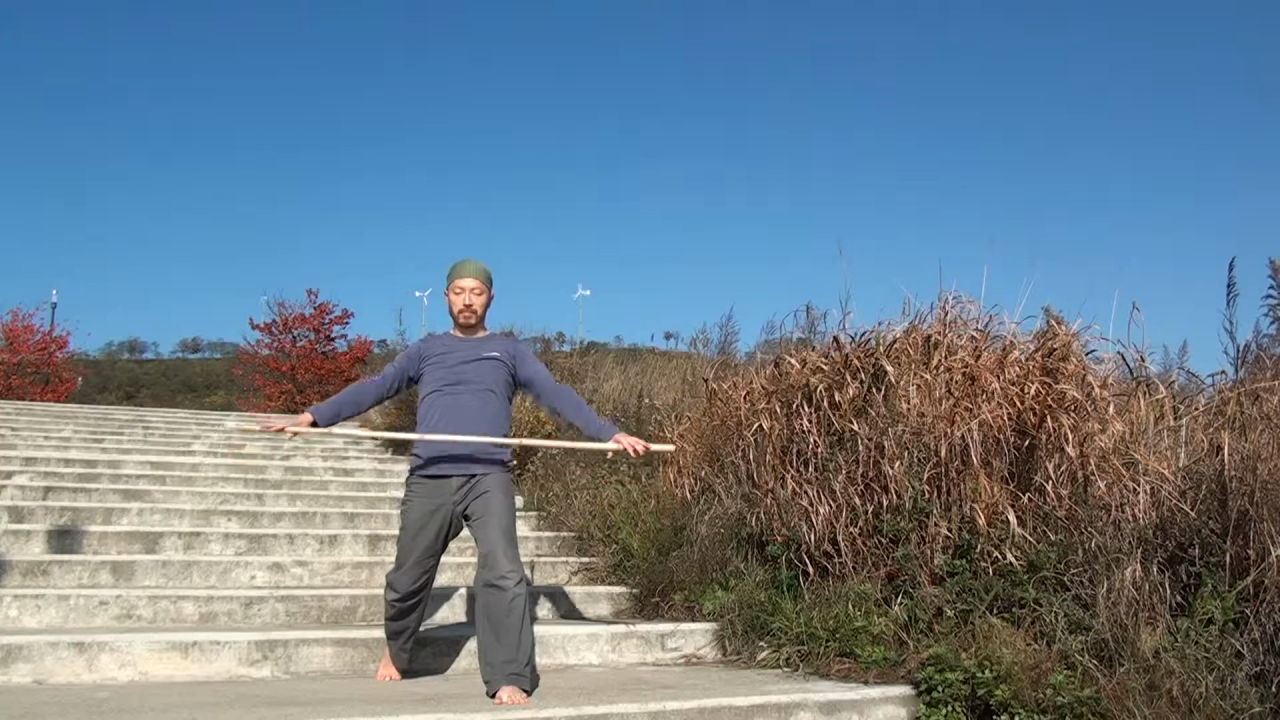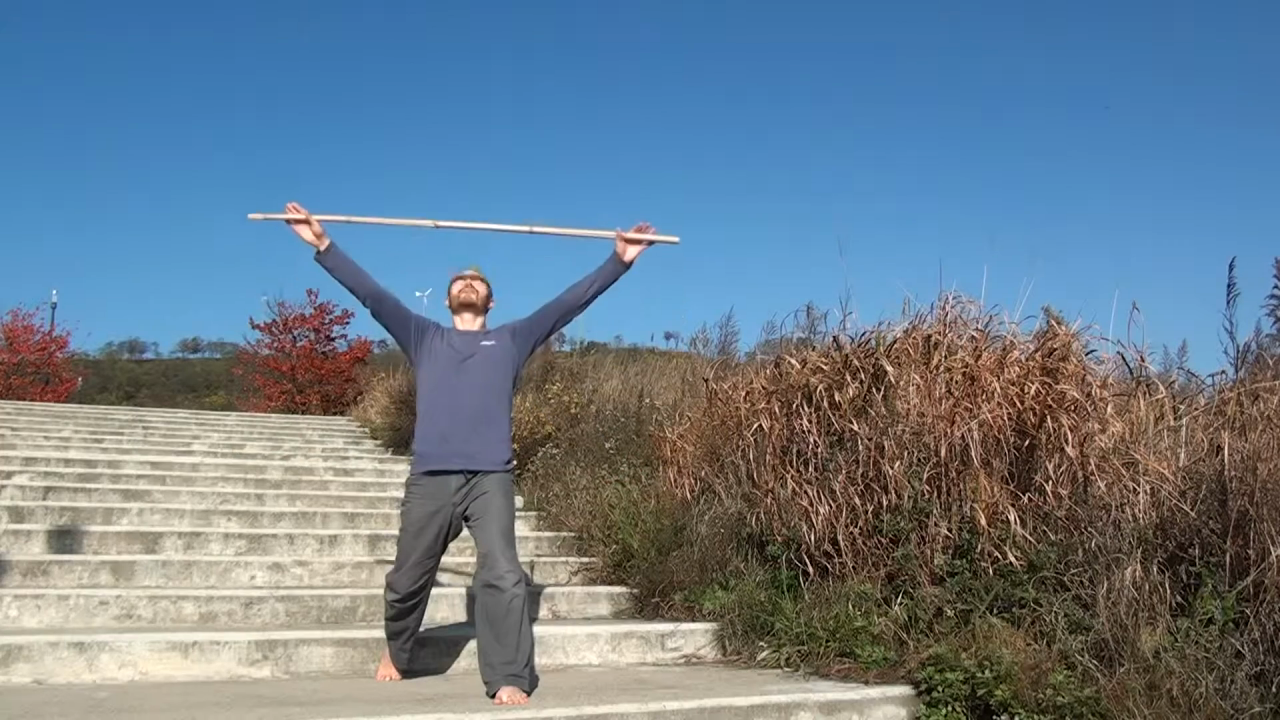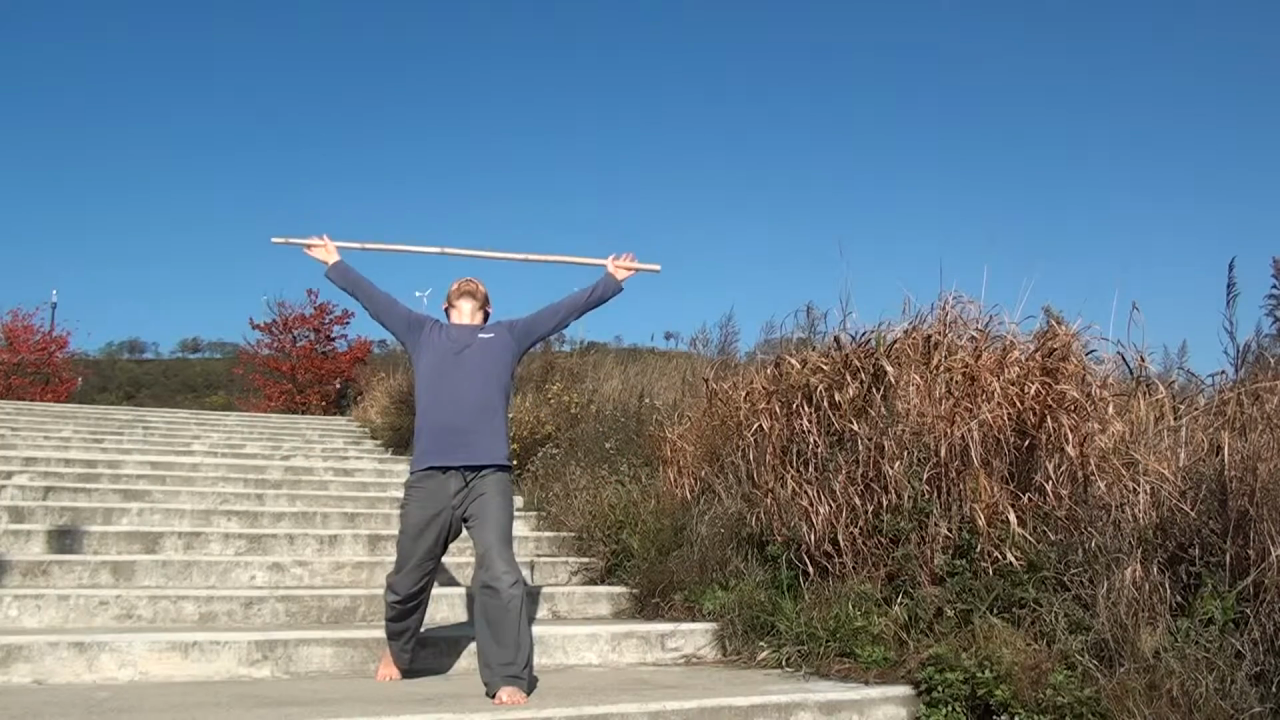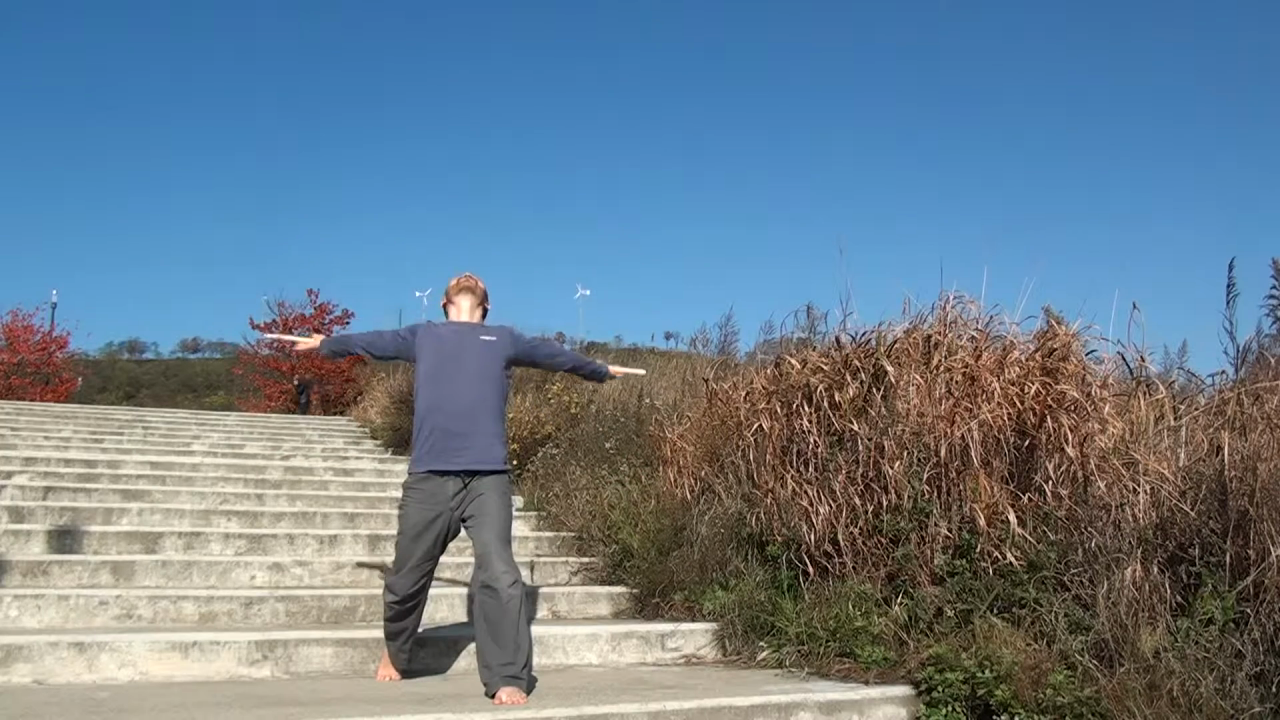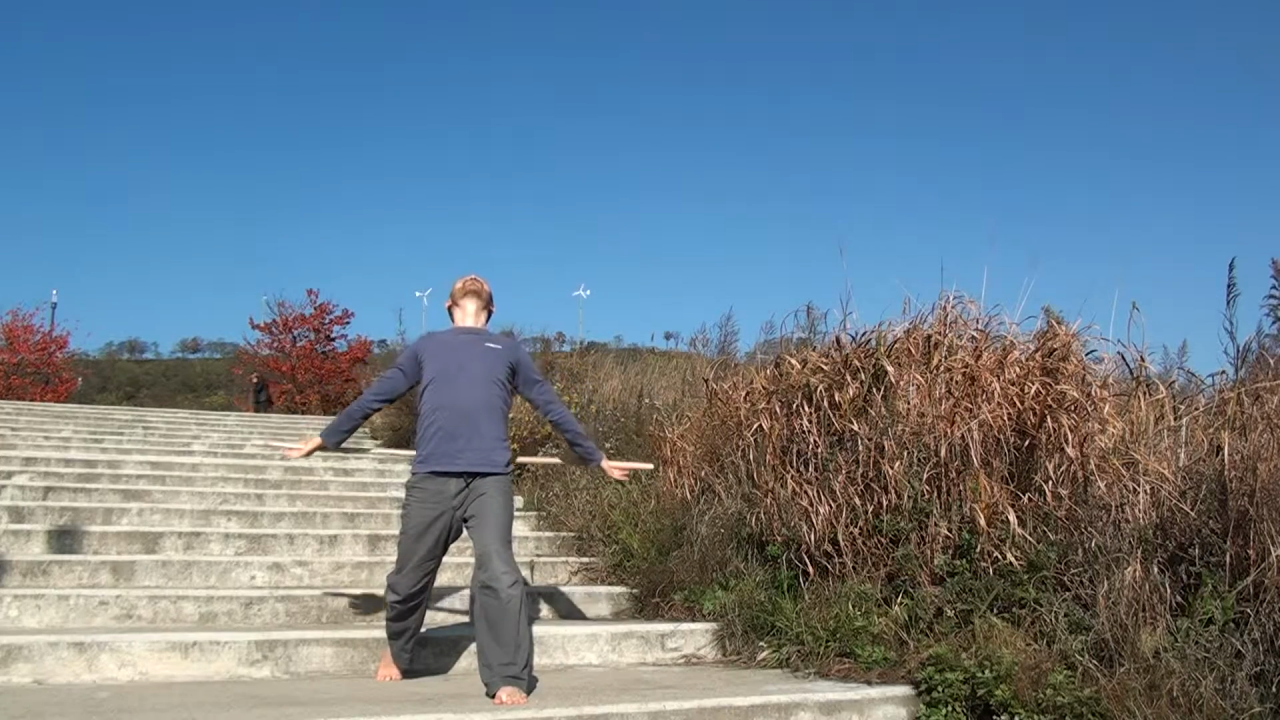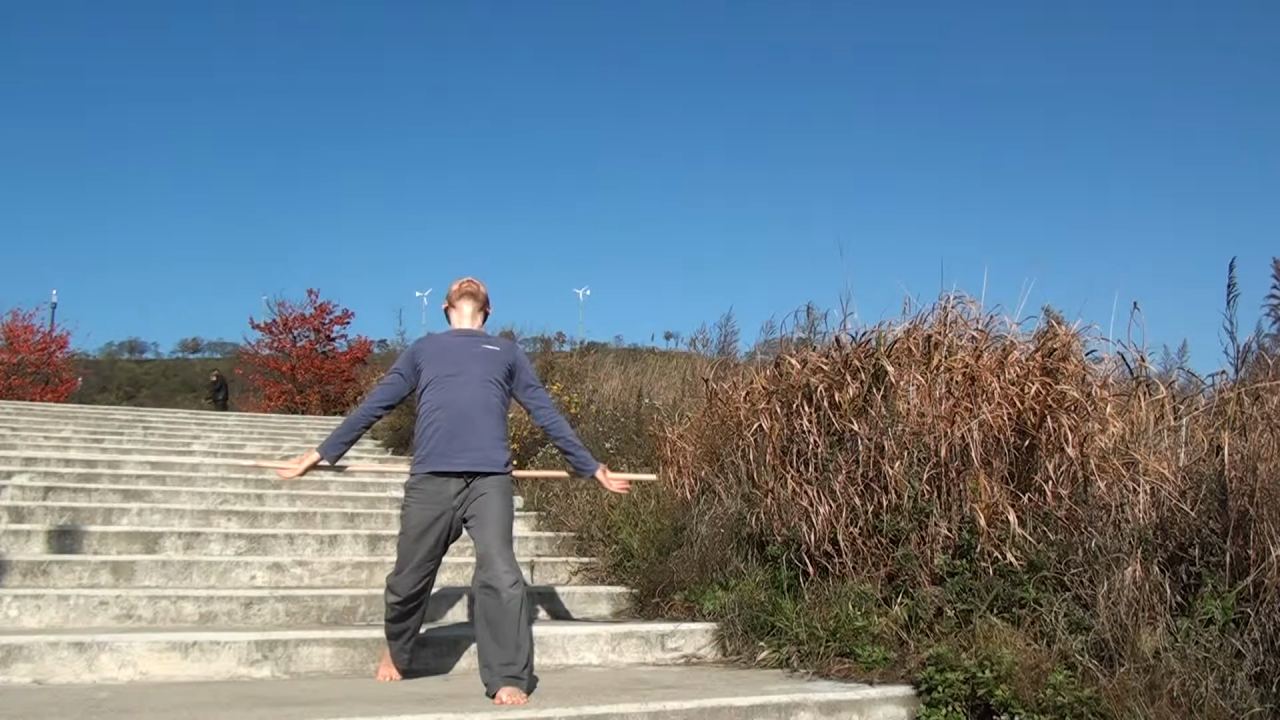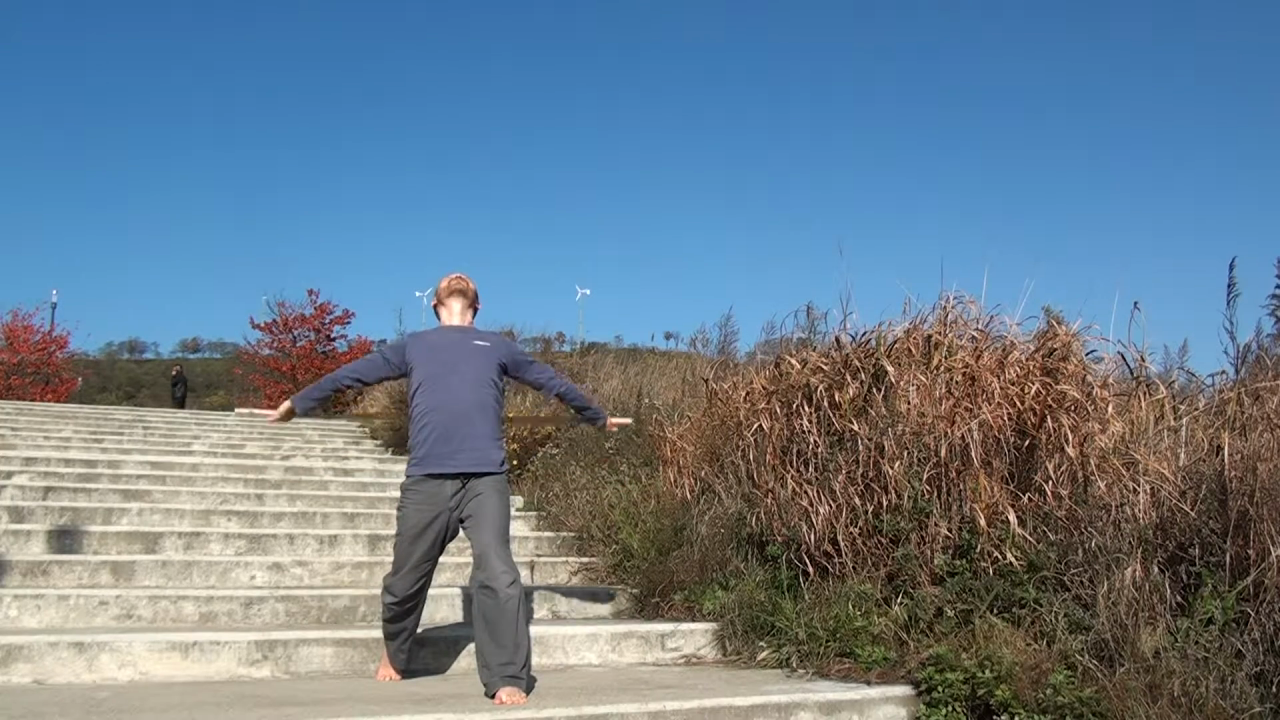
dt=0.7s
person 1, frame 1
left shoulder: (510, 350)
right shoulder: (425, 349)
left elbow: (555, 392)
right elbow: (376, 386)
left wrist: (612, 432)
right wrist: (314, 414)
left hip: (490, 477)
right hip: (428, 479)
left knee: (503, 574)
right knee: (407, 578)
left ankle: (509, 679)
right ankle: (396, 653)
person 1, frame 2
left shoulder: (511, 340)
right shoulder: (423, 337)
left elbow: (572, 301)
right elbow: (371, 293)
left wrist: (619, 260)
right wrist: (322, 244)
left hip: (491, 478)
right hip: (430, 479)
left knee: (502, 576)
right knee: (408, 578)
left ankle: (510, 680)
right ankle: (396, 654)
person 1, frame 3
left shoulder: (508, 335)
right shoulder: (423, 332)
left elbow: (567, 308)
right elbow: (370, 296)
left wrist: (611, 279)
right wrist: (333, 262)
left hip: (489, 475)
right hip: (430, 476)
left knee: (500, 575)
right knee: (409, 578)
left ankle: (510, 679)
right ankle: (396, 654)
person 1, frame 4
left shoulder: (504, 340)
right shoulder: (422, 335)
left elbow: (560, 356)
right elbow: (367, 342)
left wrist: (601, 371)
right wrist: (324, 344)
left hip: (488, 477)
right hip: (428, 477)
left knee: (498, 575)
right knee: (406, 577)
left ankle: (509, 679)
right ankle: (395, 653)
person 1, frame 5
left shoulder: (509, 350)
right shoulder: (426, 346)
left elbow: (552, 406)
right elbow: (375, 396)
left wrist: (595, 457)
right wrist: (326, 439)
left hip: (490, 478)
right hip: (430, 478)
left knee: (499, 575)
right knee: (409, 576)
left ankle: (509, 680)
right ankle: (396, 653)
person 1, frame 6
left shoulder: (507, 352)
right shoulder: (423, 348)
left elbow: (547, 413)
right elbow: (375, 404)
left wrist: (591, 467)
right wrist: (322, 453)
left hip: (490, 478)
right hip: (430, 478)
left knee: (500, 575)
right knee: (408, 577)
left ankle: (509, 679)
right ankle: (396, 654)
person 1, frame 7
left shoulder: (496, 346)
right shoulder: (412, 346)
left elbow: (553, 380)
right elbow: (355, 371)
left wrist: (597, 415)
right wrist: (298, 402)
left hip: (487, 478)
right hip: (426, 480)
left knee: (497, 575)
right knee: (406, 578)
left ankle: (509, 679)
right ankle: (394, 655)
